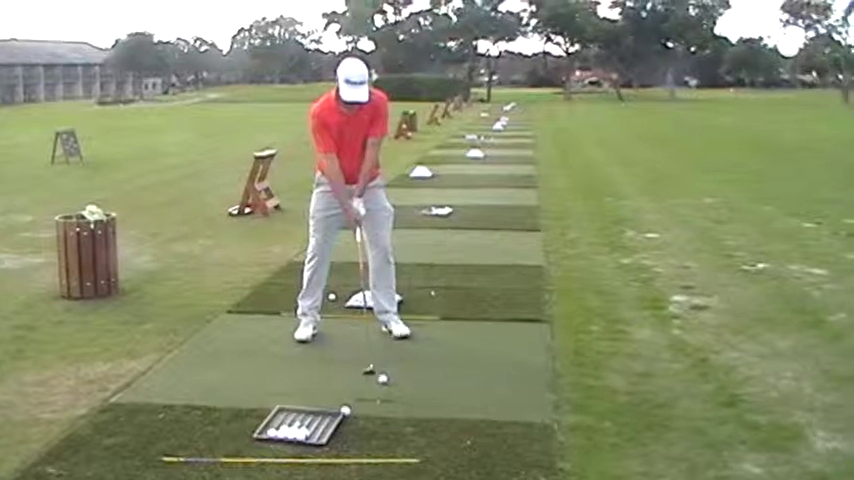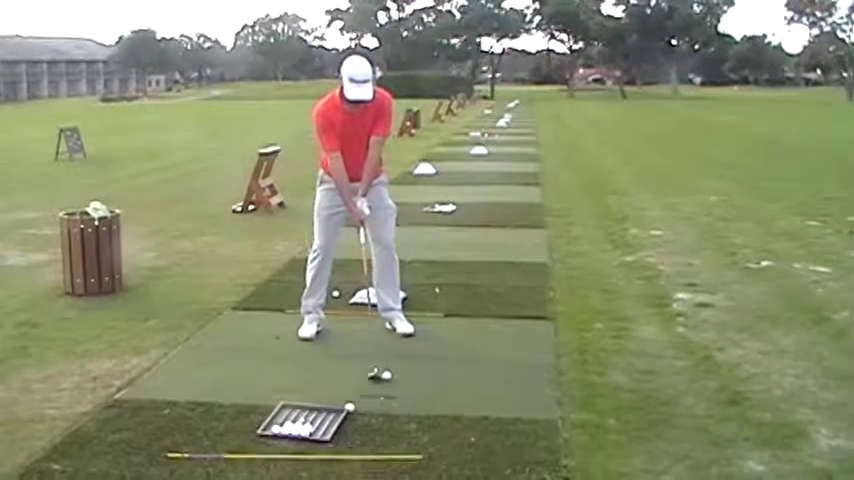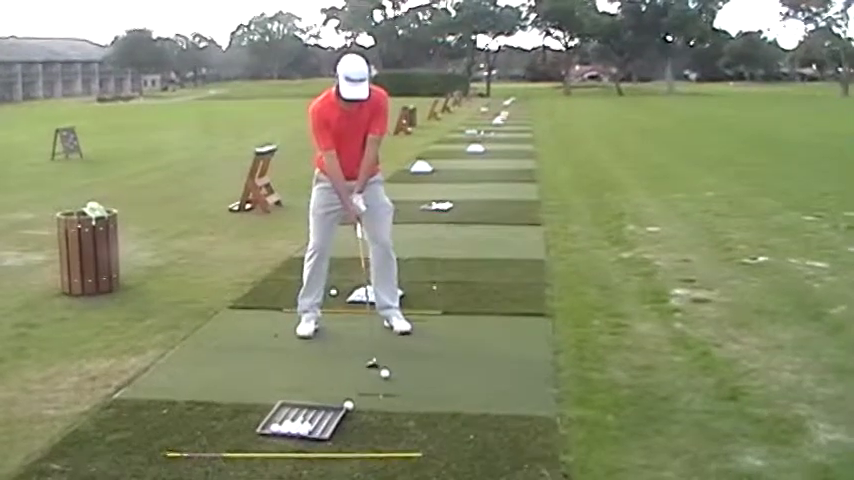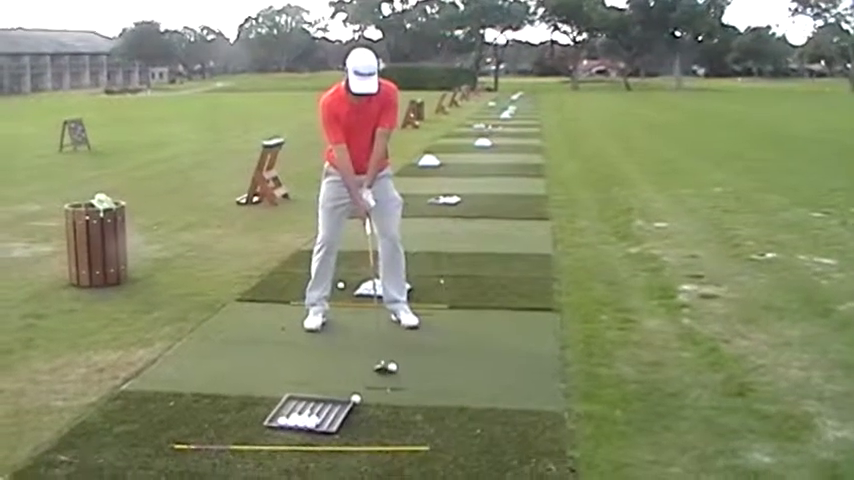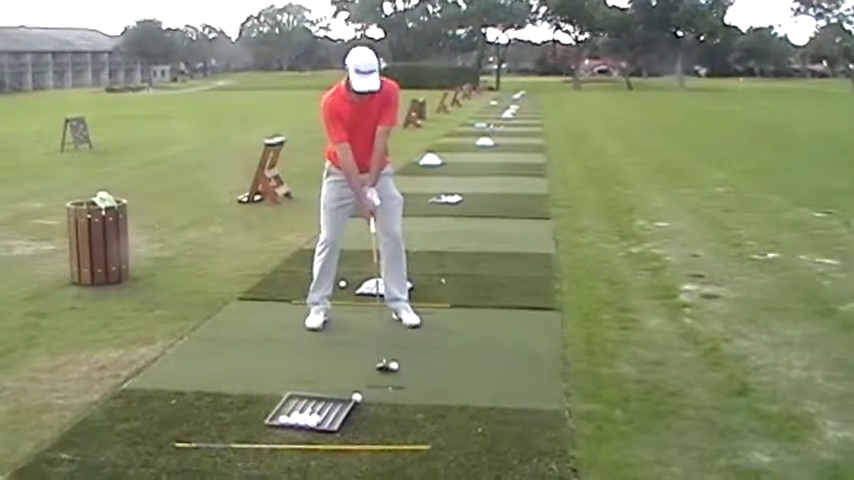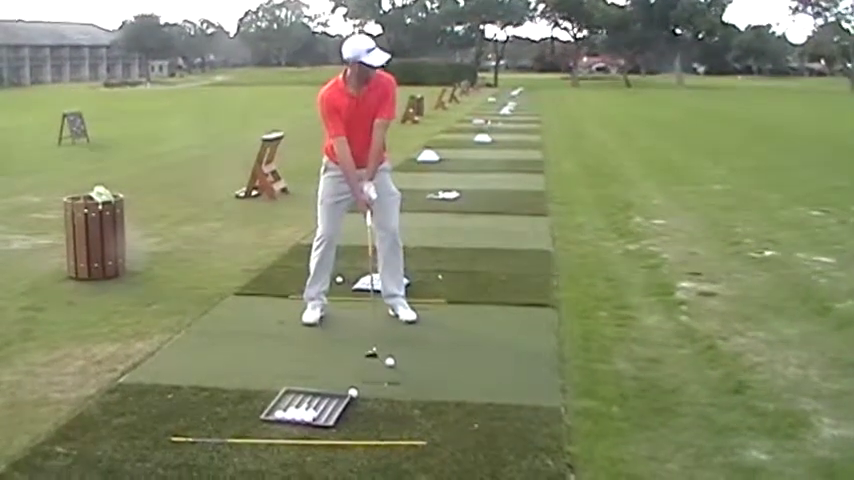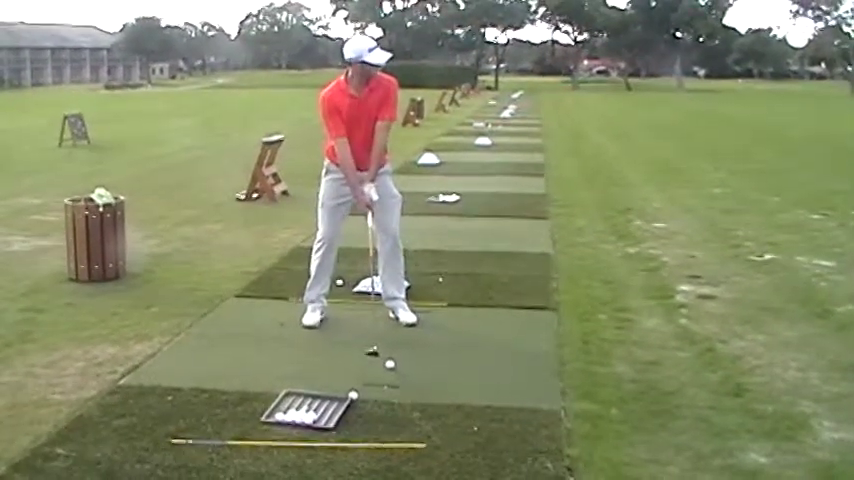
dt=0.4s
person 1, frame 1
left shoulder: (379, 103)
right shoulder: (320, 112)
left elbow: (372, 151)
right elbow: (330, 161)
left wrist: (359, 195)
right wrist: (346, 205)
left hip: (369, 184)
right hip: (330, 185)
left knee: (382, 249)
right knee: (318, 251)
left ankle: (388, 315)
right ankle: (308, 317)
person 1, frame 2
left shoulder: (383, 101)
right shoulder: (323, 110)
left elbow: (375, 150)
right elbow: (334, 160)
left wrist: (362, 196)
right wrist: (350, 206)
left hip: (372, 181)
right hip: (333, 183)
left knee: (385, 246)
right knee: (322, 248)
left ankle: (393, 312)
right ankle: (312, 314)
person 1, frame 3
left shoulder: (379, 99)
right shoulder: (319, 108)
left elbow: (371, 148)
right elbow: (330, 158)
left wrist: (358, 192)
right wrist: (346, 203)
left hip: (368, 180)
right hip: (329, 182)
left knee: (382, 244)
right knee: (318, 247)
left ankle: (390, 310)
right ankle: (309, 313)
person 1, frame 4
left shoulder: (389, 93)
right shoulder: (329, 102)
left elbow: (381, 142)
right elbow: (340, 152)
left wrist: (368, 187)
right wrist: (356, 197)
left hip: (378, 174)
right hip: (339, 175)
left knee: (391, 239)
right knee: (327, 240)
left ankle: (398, 304)
right ankle: (317, 306)
person 1, frame 5
left shoulder: (389, 91)
right shoulder: (331, 102)
left elbow: (381, 140)
right elbow: (343, 151)
left wrist: (371, 185)
right wrist: (360, 197)
left hip: (378, 172)
right hip: (340, 174)
left knee: (393, 236)
right knee: (329, 239)
left ankle: (399, 303)
right ankle: (318, 305)
person 1, frame 6
left shoulder: (386, 84)
right shoulder: (328, 96)
left elbow: (379, 134)
right elbow: (340, 146)
left wrist: (369, 179)
right wrist: (356, 191)
left hip: (376, 168)
right hip: (337, 170)
left knee: (390, 232)
right knee: (326, 235)
left ankle: (396, 299)
right ankle: (315, 301)
person 1, frame 7
left shoulder: (388, 86)
right shoulder: (330, 97)
left elbow: (381, 136)
right elbow: (341, 146)
left wrist: (370, 181)
right wrist: (357, 191)
left hip: (377, 171)
right hip: (339, 172)
left knee: (391, 235)
right knee: (326, 237)
left ankle: (396, 301)
right ankle: (315, 303)
